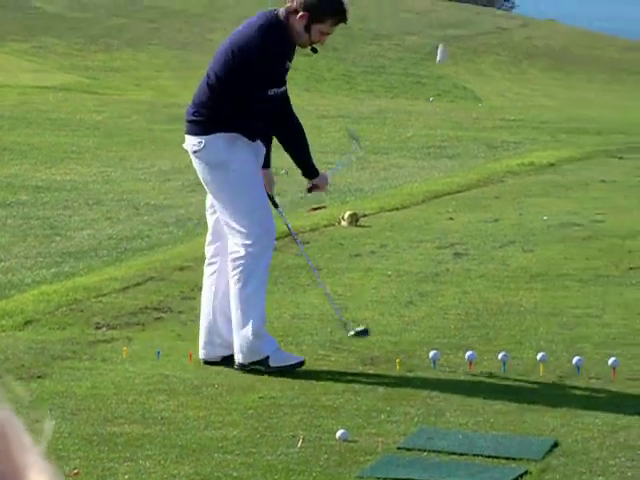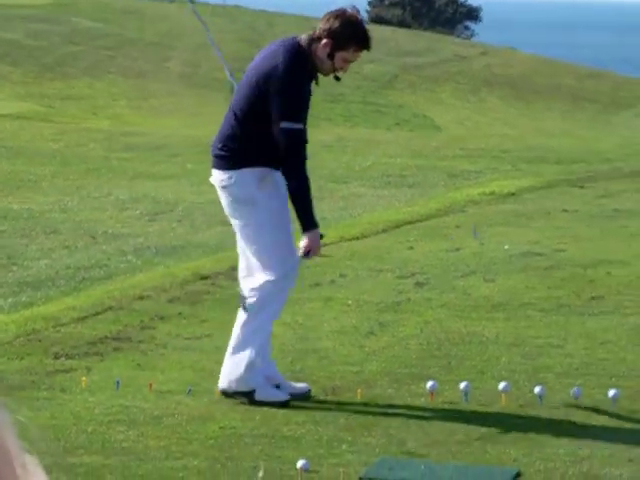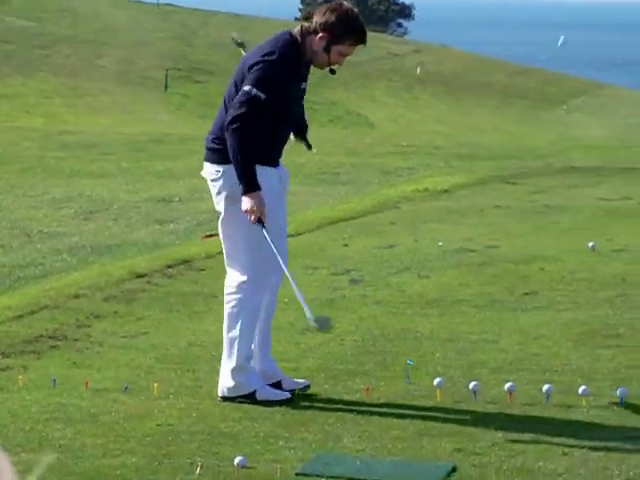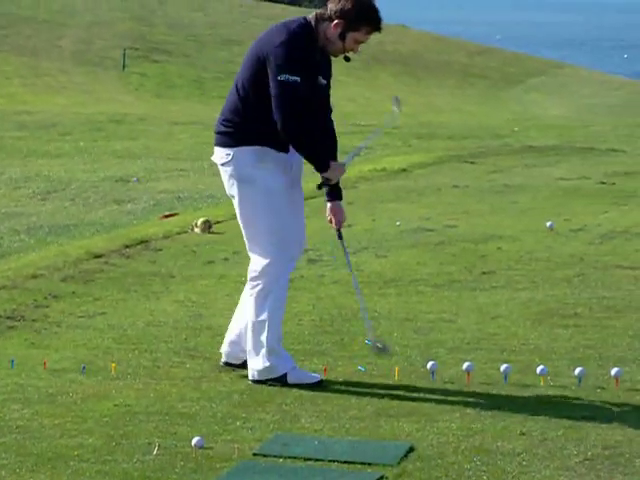
dt=1s
person 1, frame 1
left shoulder: (278, 39)
right shoulder: (264, 43)
left elbow: (273, 113)
right elbow: (281, 116)
left wrist: (264, 163)
right wrist: (312, 173)
left hip: (232, 140)
right hip: (218, 141)
left knee: (226, 243)
right knee: (254, 238)
left ankle: (216, 343)
right ankle: (252, 346)
person 1, frame 2
left shoulder: (290, 52)
right shoulder: (289, 73)
right elbow: (293, 154)
right wrist: (309, 225)
left hip: (254, 170)
right hip: (245, 174)
left knee: (261, 272)
right knee: (275, 271)
left ankle: (255, 373)
right ankle: (238, 375)
person 1, frame 3
left shoulder: (296, 59)
right shoulder: (274, 61)
right elbow: (239, 122)
left wrist: (302, 134)
right wrist: (250, 190)
left hip: (264, 168)
right hip: (237, 170)
left knee: (269, 268)
right knee: (250, 272)
left ankle: (261, 370)
right ankle: (237, 380)
person 1, frame 4
left shoulder: (320, 57)
right shoulder: (288, 43)
left elbow: (320, 124)
right elbow: (288, 118)
left wrist: (333, 194)
right wrist: (326, 167)
left hip: (275, 154)
right hip: (247, 152)
left knee: (288, 251)
right knee: (273, 256)
left ankle: (241, 346)
right ankle: (267, 362)
